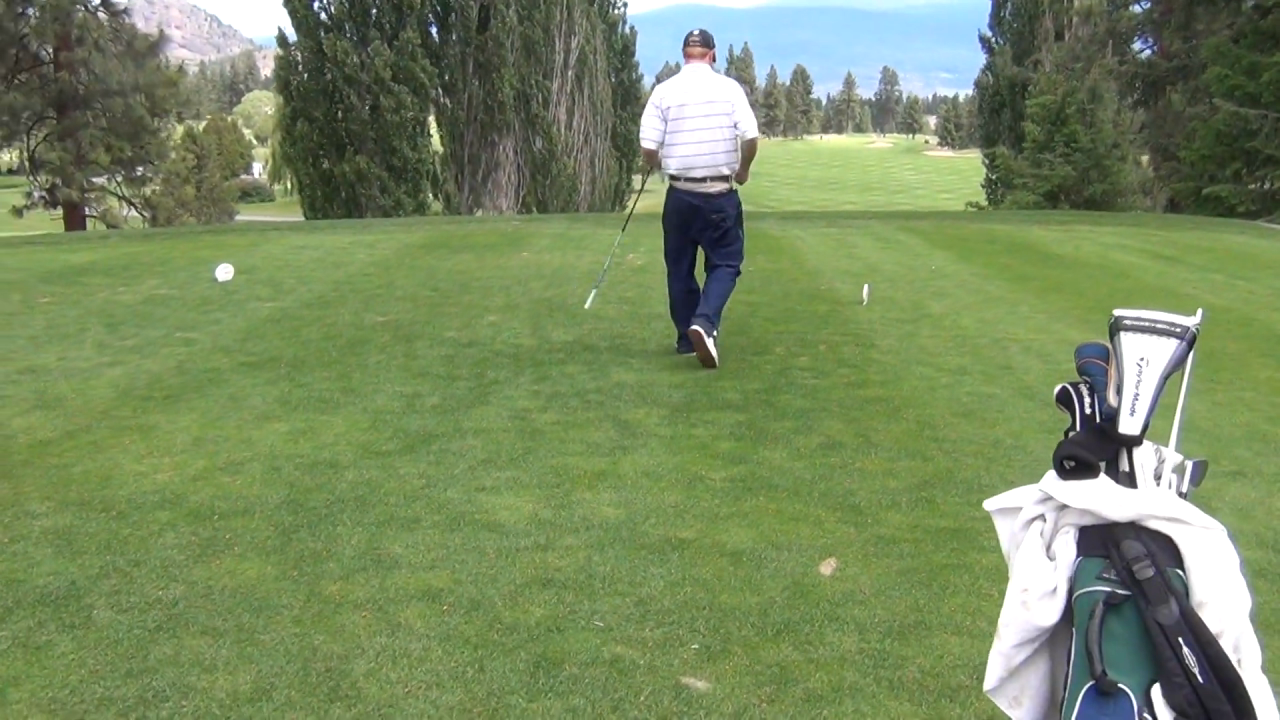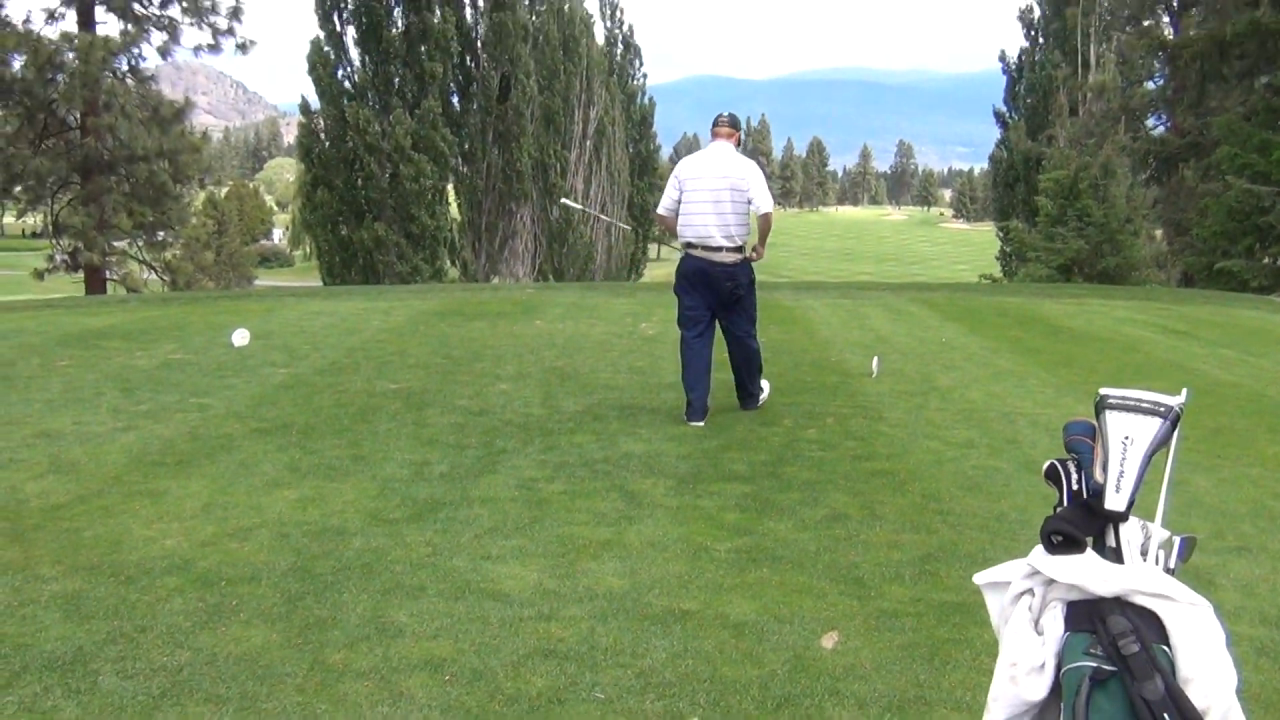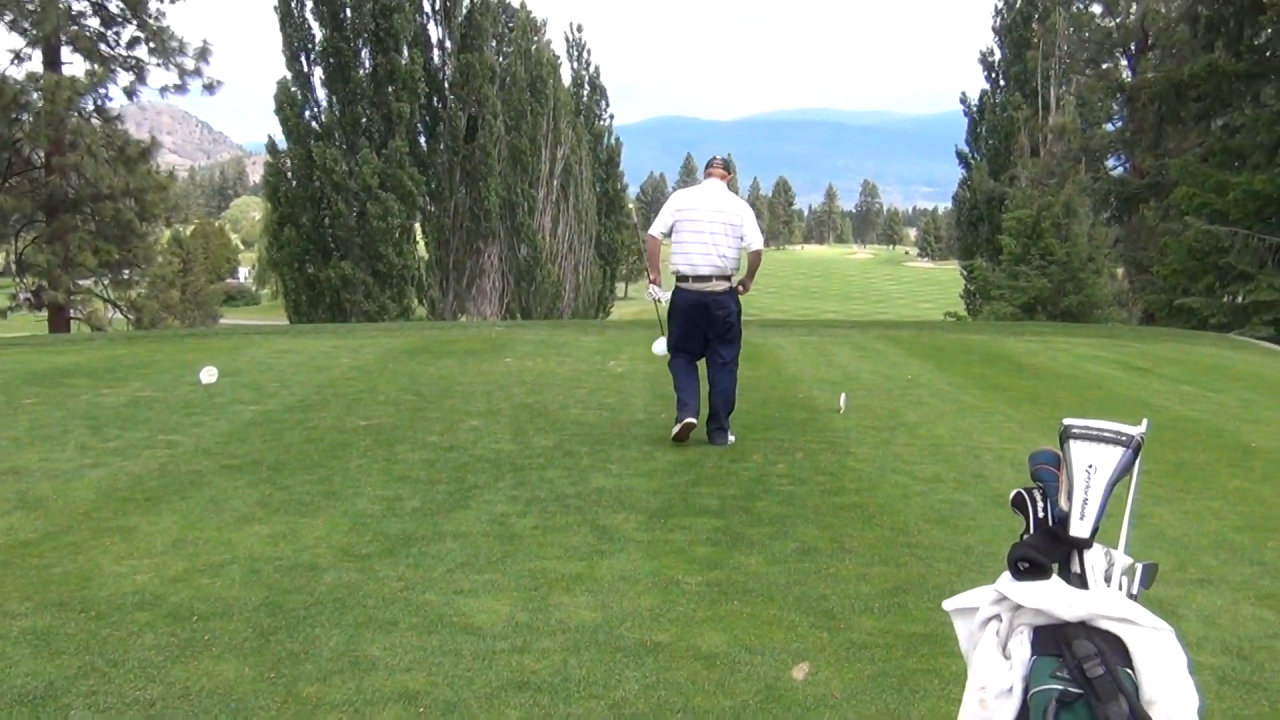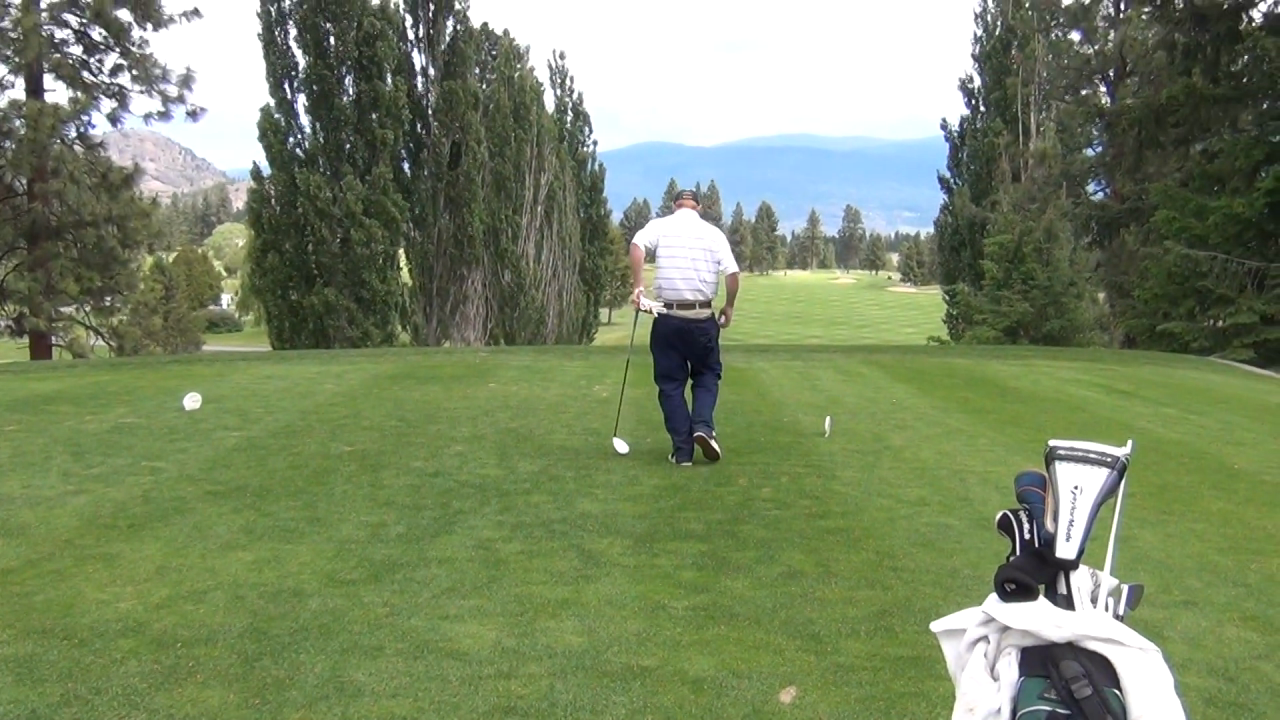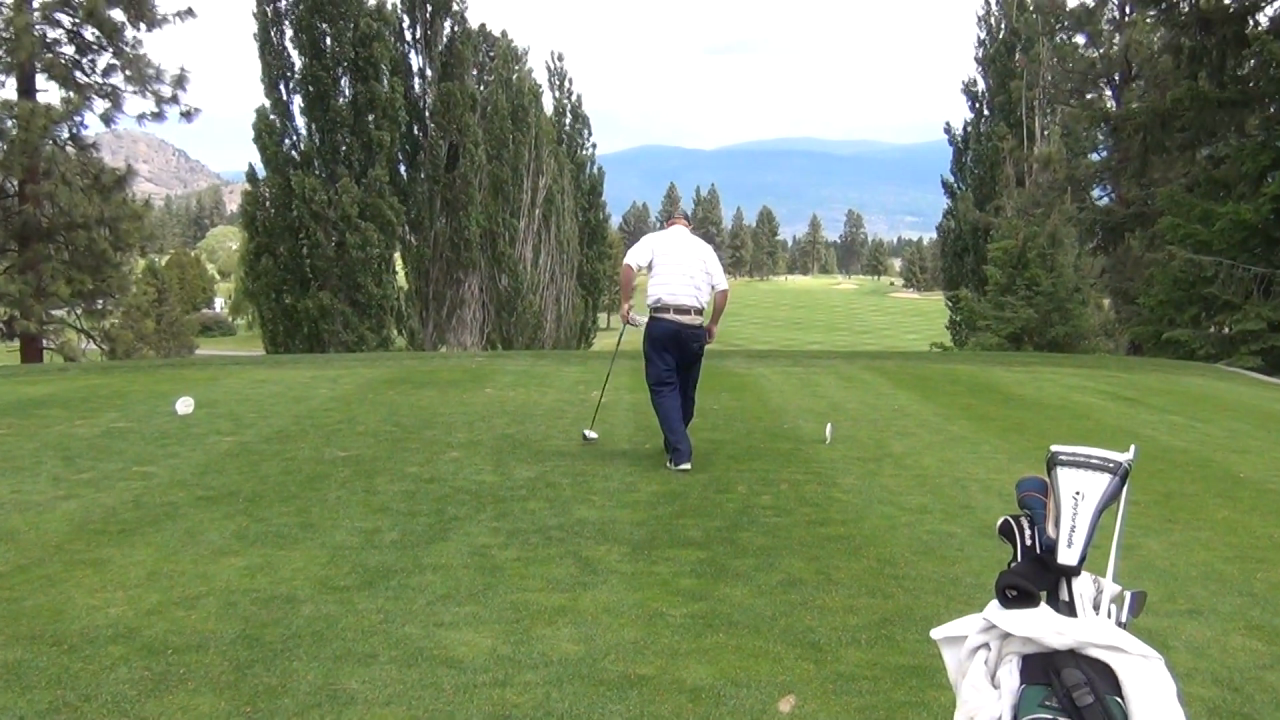
dt=0.4s
person 1, frame 1
left shoulder: (663, 91)
right shoulder: (729, 87)
left elbow: (649, 148)
right elbow: (750, 136)
left wrist: (657, 164)
right wrist: (742, 169)
left hip: (680, 194)
right hip: (720, 195)
left knee: (679, 268)
right knee: (724, 266)
left ankle: (685, 338)
right ankle: (703, 323)
person 1, frame 2
left shoulder: (686, 165)
right shoulder: (746, 166)
left elbow: (664, 213)
right elbow: (765, 212)
right wrist: (761, 245)
left hip: (693, 263)
right hip: (732, 264)
left knee: (694, 334)
right knee: (741, 333)
left ankle: (696, 408)
right ankle: (750, 395)
person 1, frame 3
left shoulder: (680, 197)
right shoulder: (739, 205)
left elbow: (654, 236)
right elbow: (756, 249)
left wrist: (654, 272)
right wrist: (748, 279)
left hip: (685, 292)
right hip: (722, 294)
left knee: (682, 355)
right knee: (723, 362)
left ankle: (687, 411)
right ankle: (719, 431)
person 1, frame 4
left shoulder: (659, 226)
right shoulder: (713, 232)
left elbow: (636, 245)
right elbow: (732, 272)
left wrist: (638, 286)
right wrist: (729, 307)
left hip: (667, 318)
right hip: (702, 318)
left knee: (670, 385)
right knee: (707, 376)
left ankle: (682, 450)
right ankle: (703, 428)
person 1, frame 5
left shoulder: (654, 239)
right shoulder: (704, 247)
left elbow: (628, 265)
right elbow: (722, 289)
left wrist: (625, 302)
right wrist: (713, 324)
left hip: (661, 323)
right hip: (693, 325)
left knee: (664, 388)
right knee: (686, 387)
left ankle: (680, 453)
right ankle: (677, 445)
